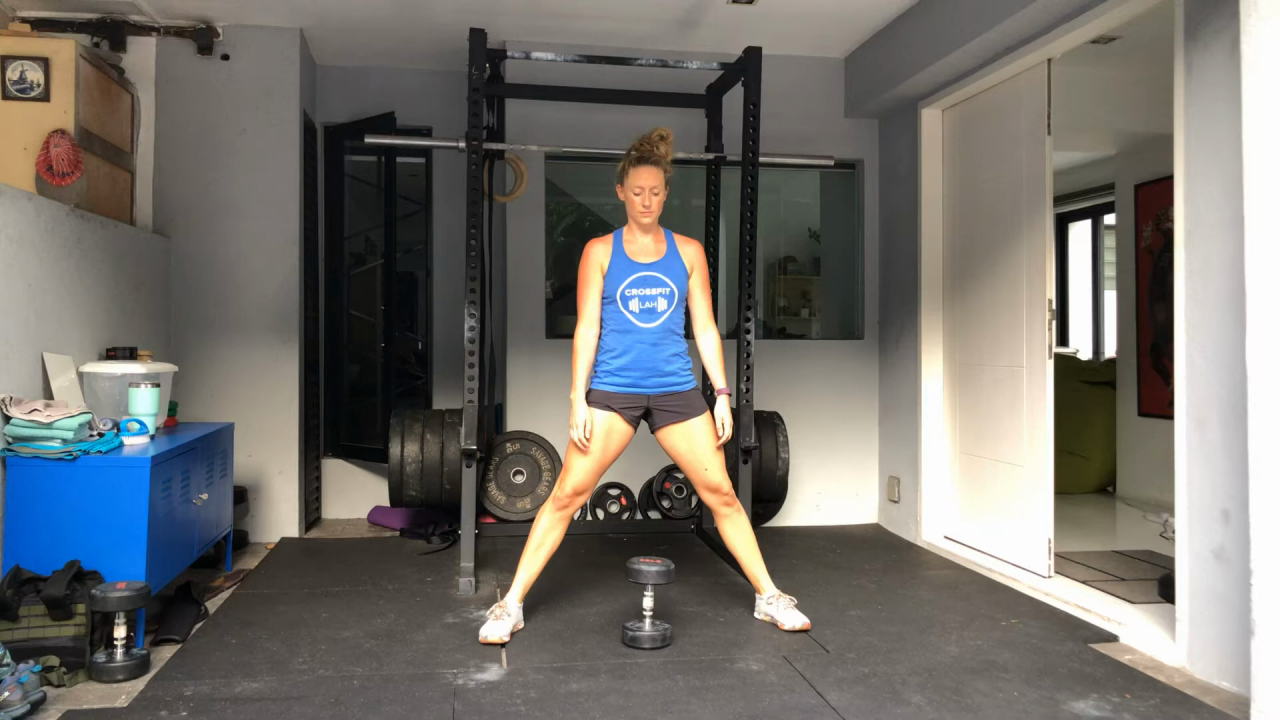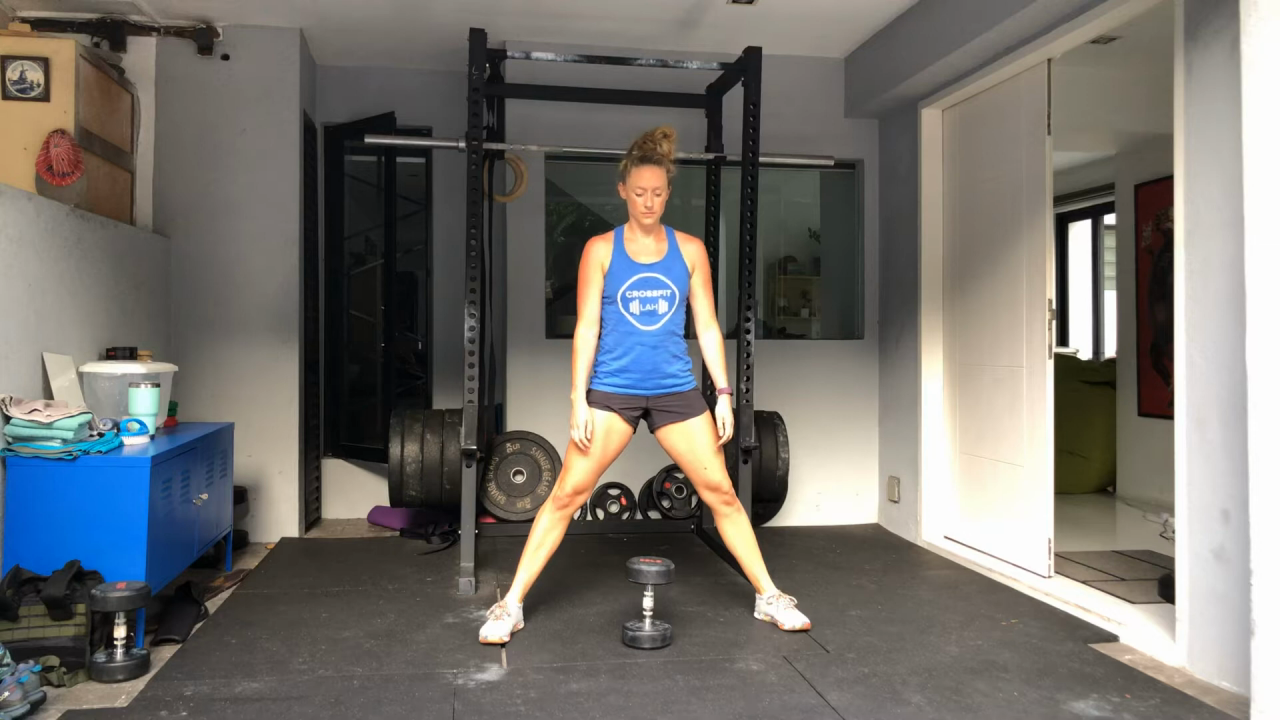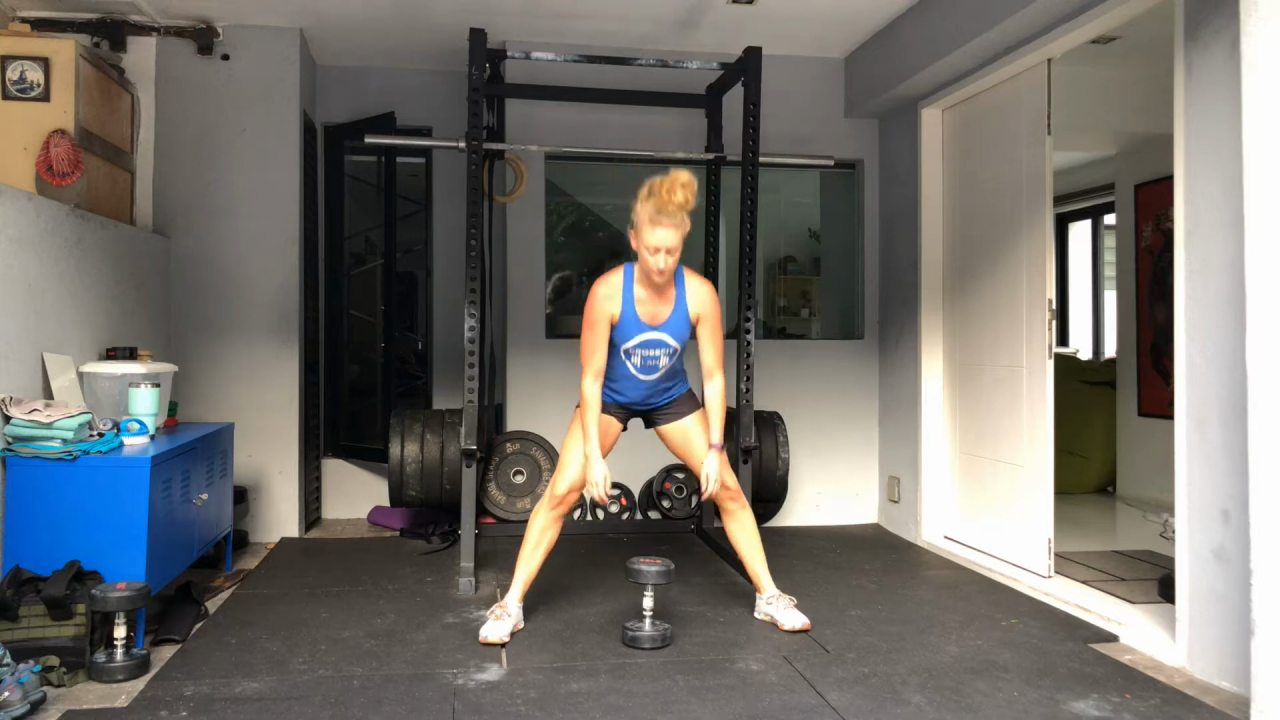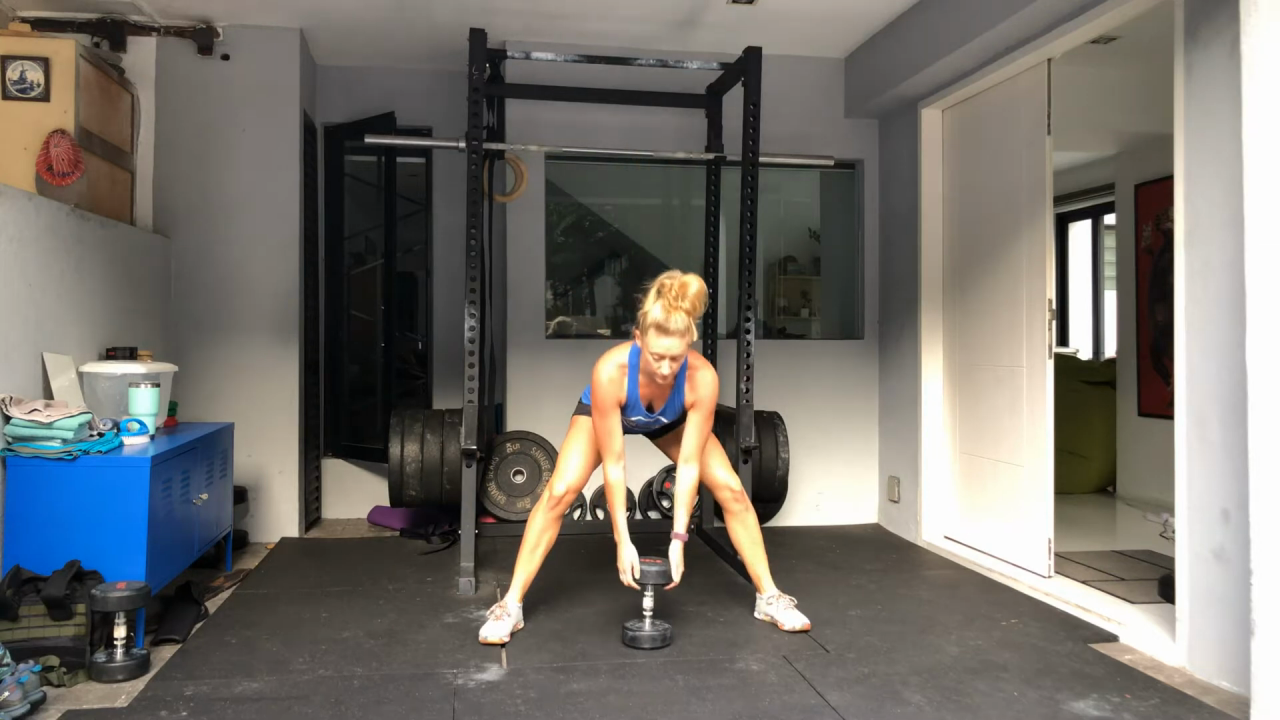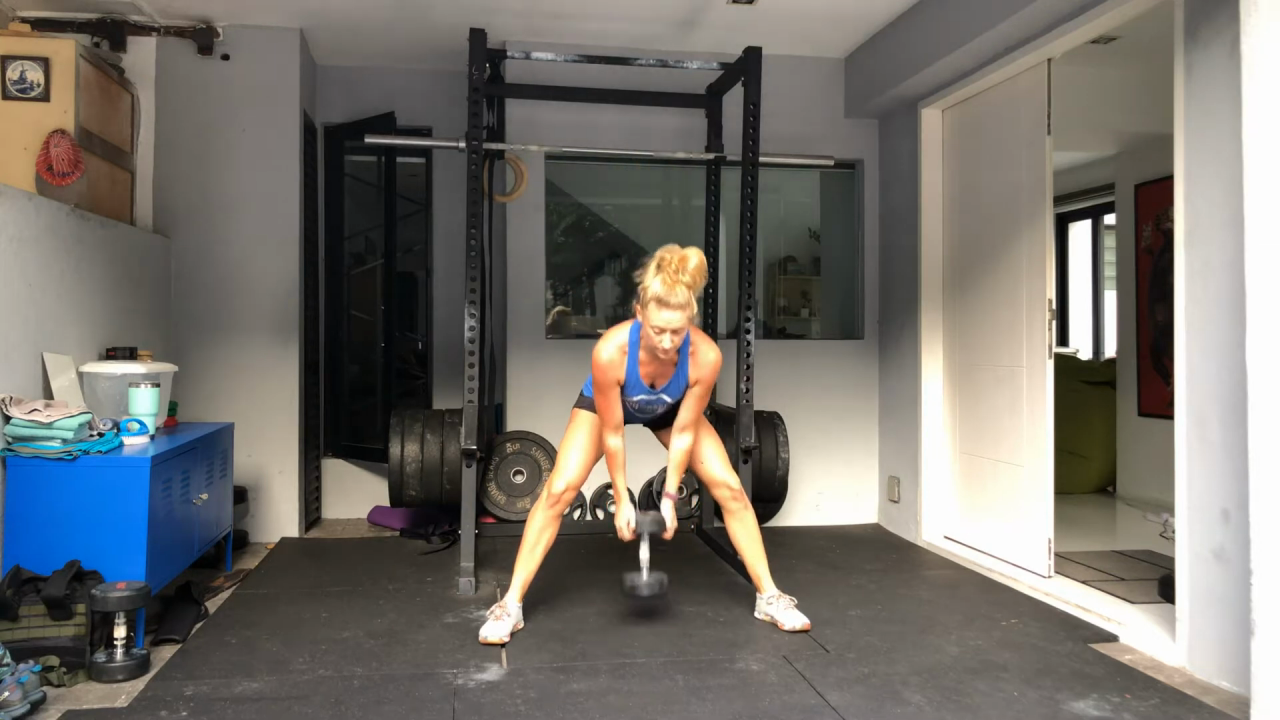
dt=0.5s
person 1, frame 1
left shoulder: (688, 251)
right shoulder: (600, 251)
left elbow: (705, 327)
right elbow: (587, 328)
left wrist: (722, 394)
right wrist: (578, 398)
left hip: (676, 390)
right hip: (613, 390)
left knee: (720, 493)
right knee: (568, 494)
left ankle: (769, 597)
right ankle: (510, 604)
person 1, frame 2
left shoulder: (690, 249)
right shoulder: (601, 249)
left elbow: (707, 325)
right elbow: (586, 328)
left wrist: (723, 394)
right wrist: (578, 399)
left hip: (676, 391)
right hip: (613, 391)
left knee: (721, 493)
right knee: (567, 494)
left ankle: (769, 597)
right ankle: (510, 604)
person 1, frame 3
left shoulder: (700, 293)
right shoulder: (608, 290)
left elbow: (713, 375)
right elbow: (592, 377)
left wrist: (714, 448)
right wrist: (593, 455)
left hip: (671, 400)
right hip: (611, 399)
left knee: (729, 487)
right knee: (562, 491)
left ankle: (768, 596)
right ankle: (510, 604)
person 1, frame 4
left shoulder: (703, 378)
right shoulder: (610, 371)
left elbow: (689, 464)
right elbow: (614, 464)
left wrist: (678, 538)
right wrist: (623, 541)
left hip: (671, 422)
right hip: (601, 414)
left knee: (731, 489)
right knee: (559, 492)
left ankle: (769, 597)
right ankle: (510, 605)
person 1, frame 5
left shoulder: (706, 355)
right shoulder: (610, 350)
left elbow: (685, 430)
right elbow: (613, 432)
left wrist: (669, 497)
right wrist: (622, 500)
left hip: (671, 410)
right hip: (605, 404)
left knee: (729, 487)
right knee: (559, 489)
left ankle: (768, 596)
right ankle: (510, 604)
